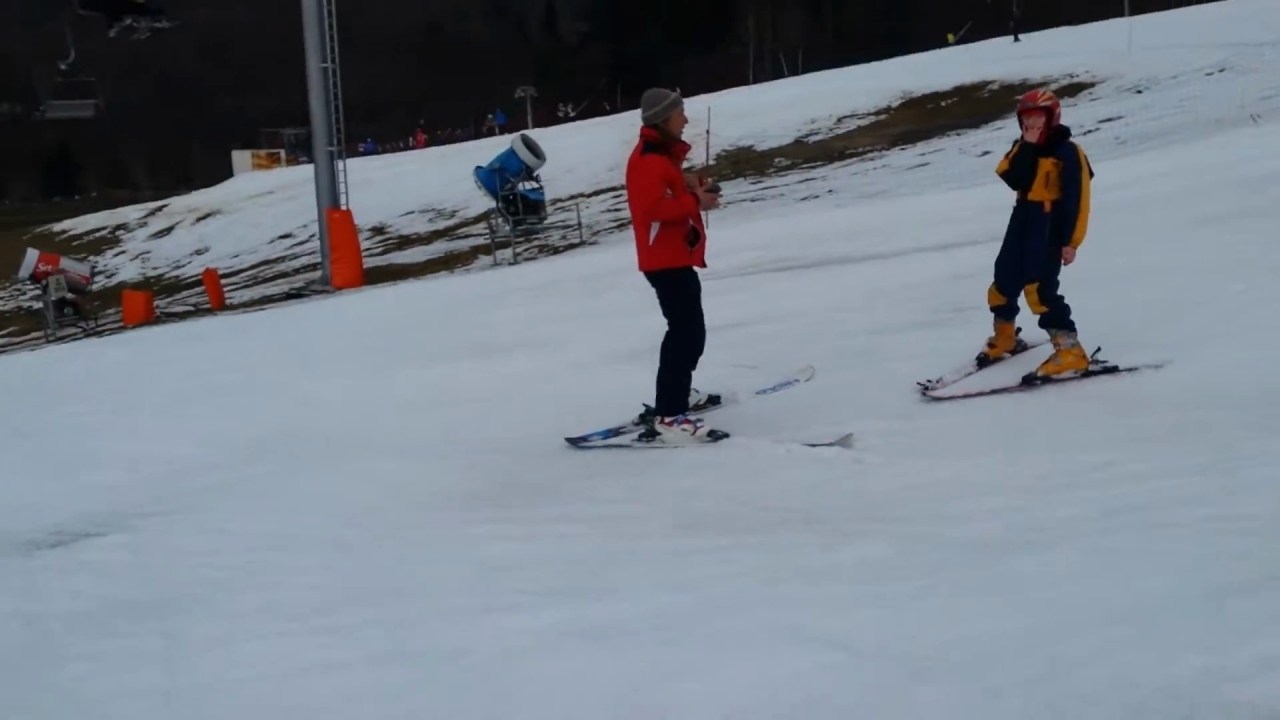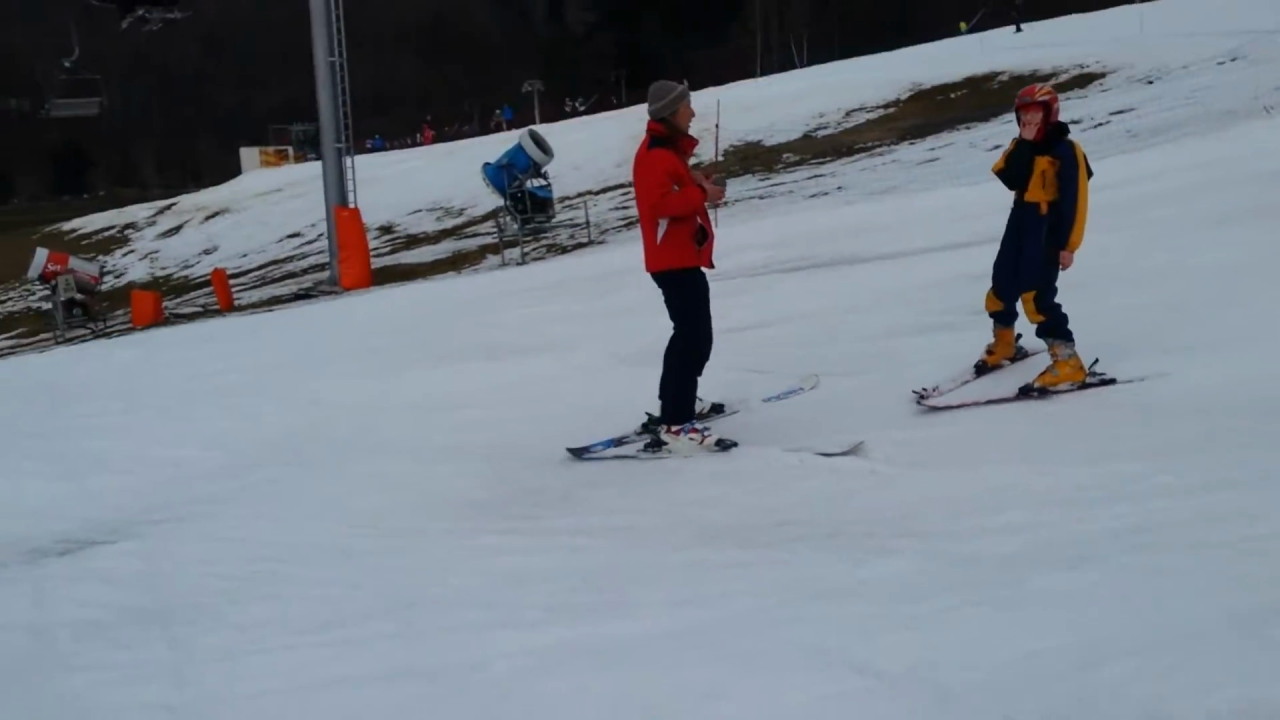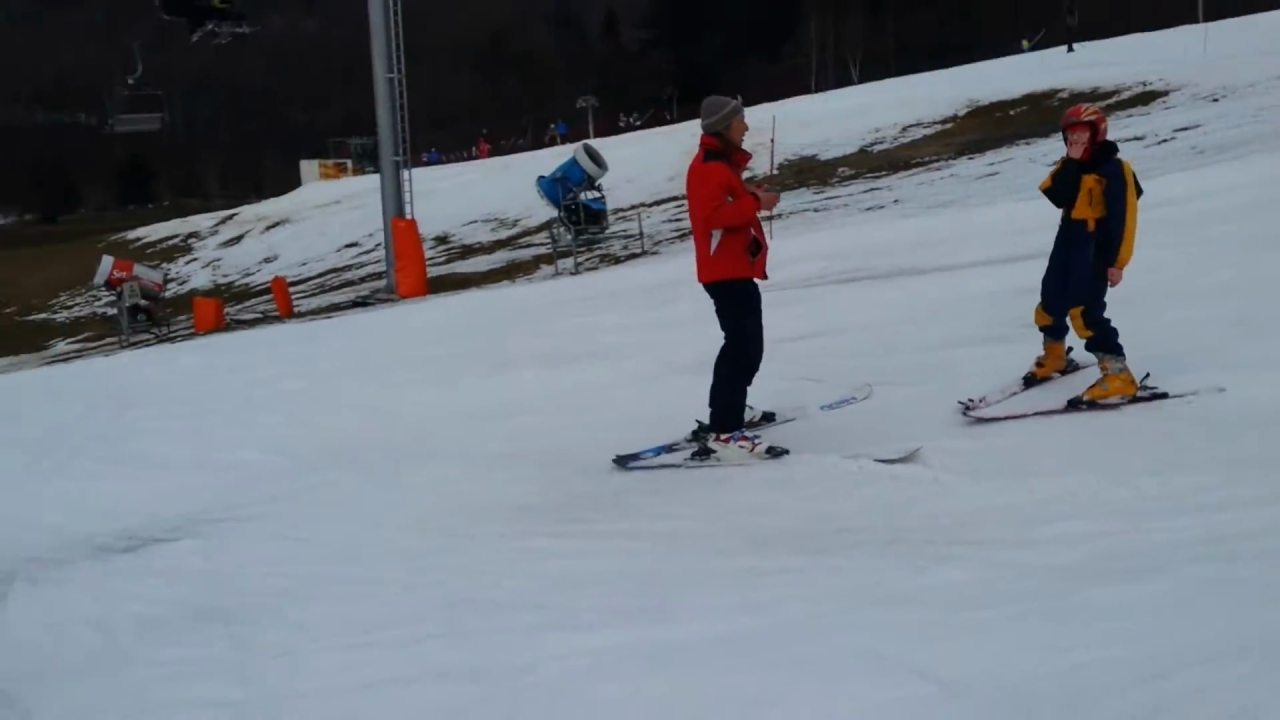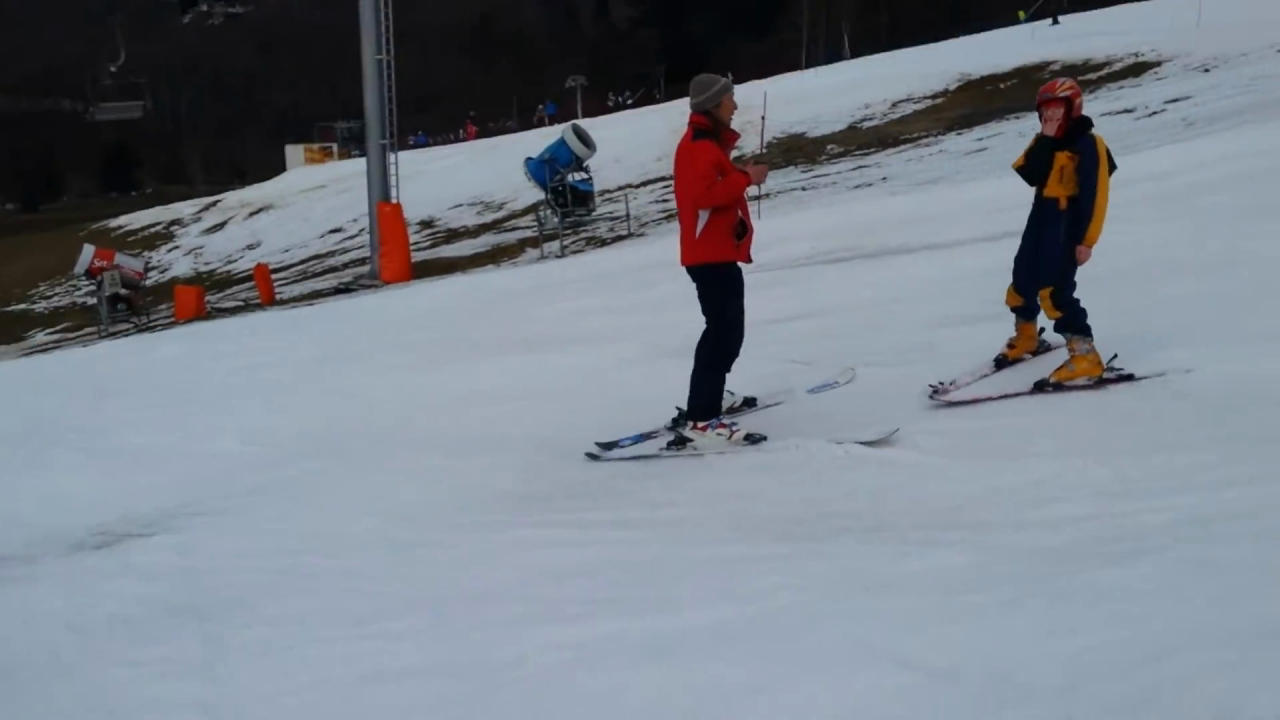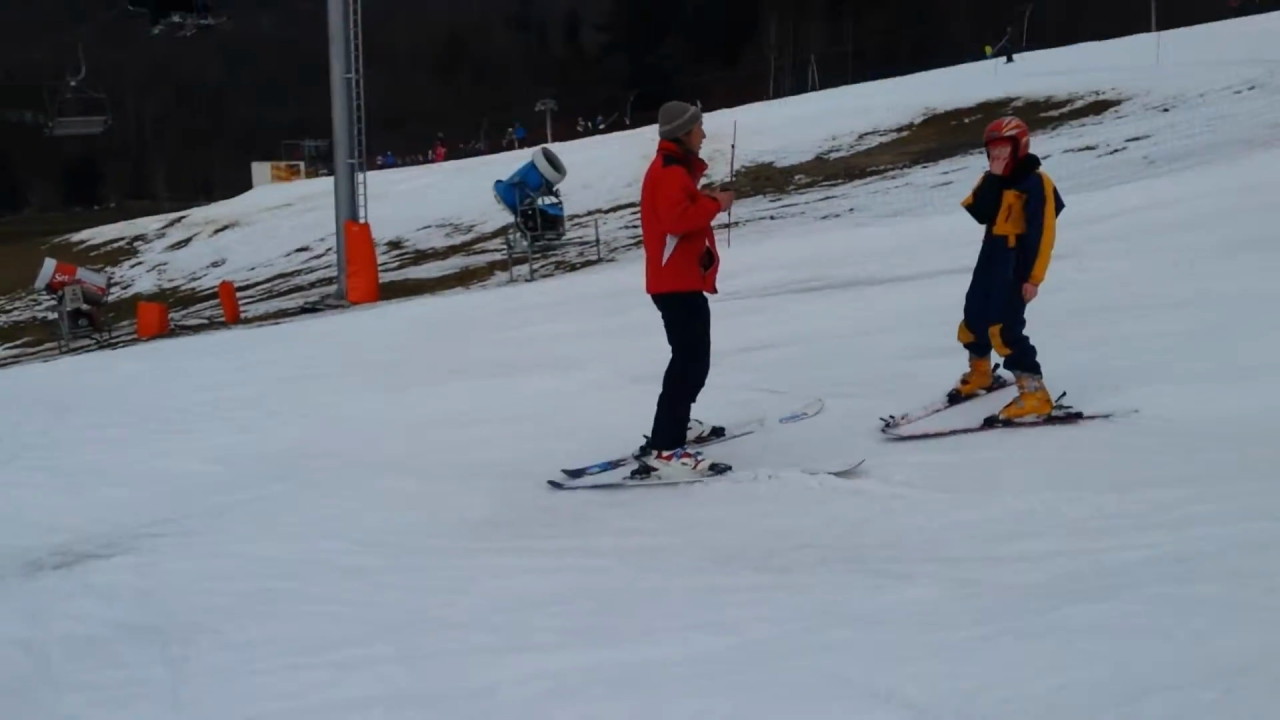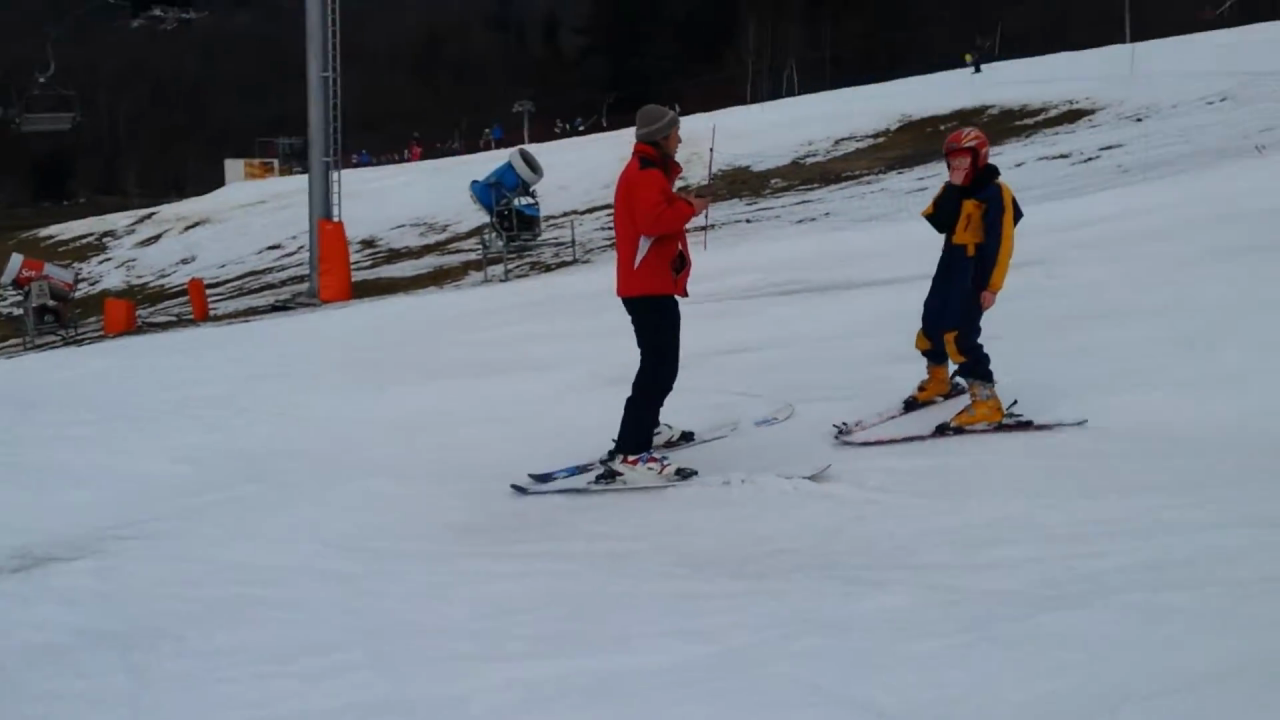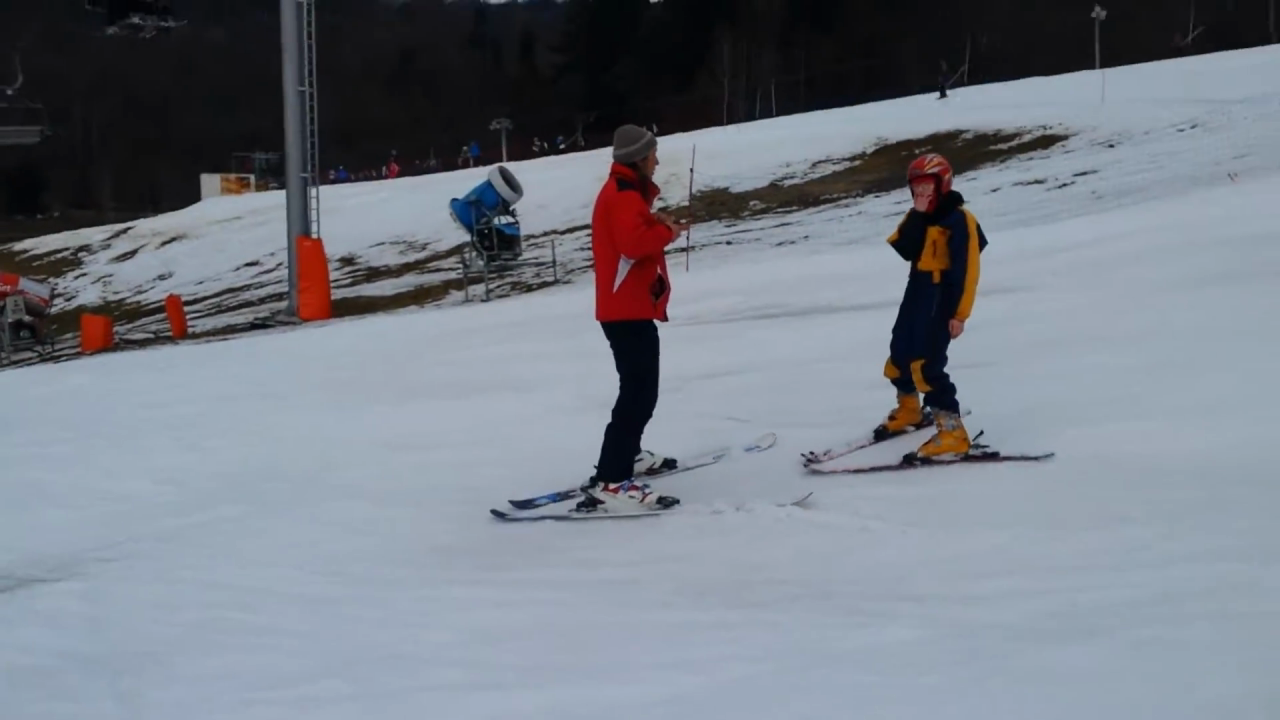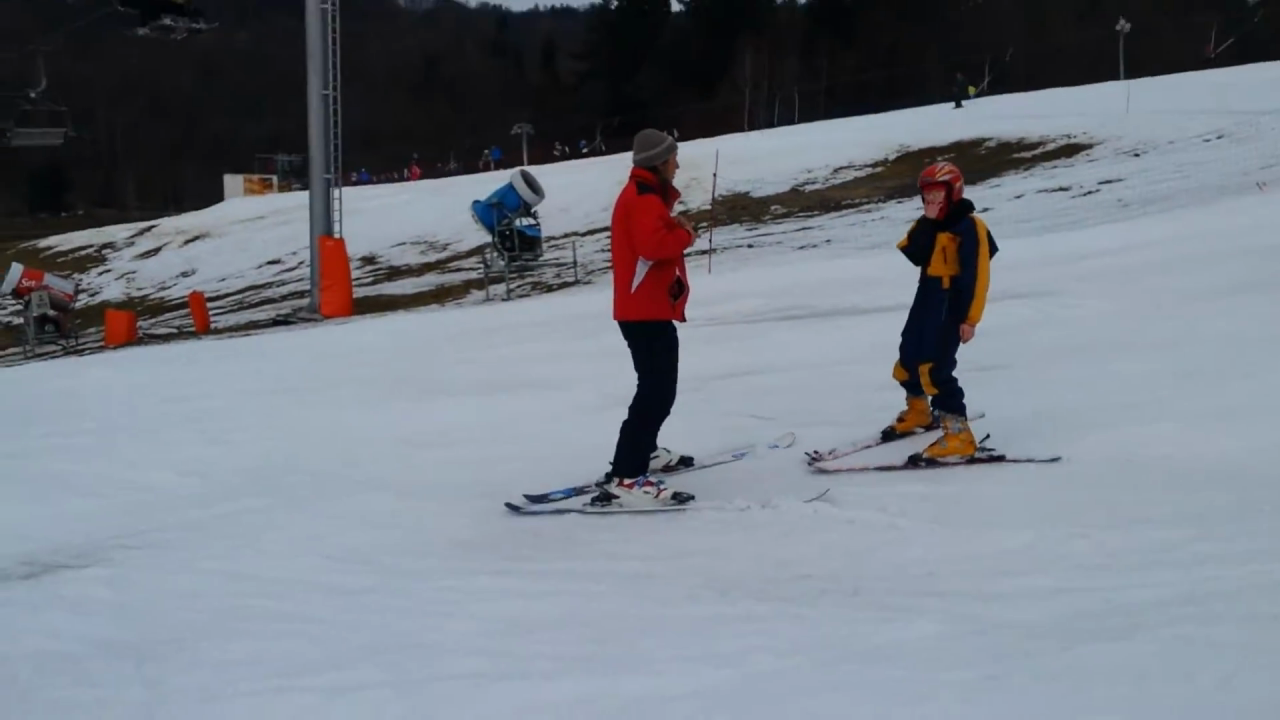
dt=0.1s
person 1, frame 1
left shoulder: (661, 154)
right shoulder: (649, 158)
right elbow: (652, 207)
left wrist: (691, 186)
right wrist: (696, 201)
left hip: (673, 256)
right hip: (667, 259)
left knee: (684, 331)
right knee: (689, 335)
left ankle: (675, 395)
right ankle: (668, 416)
person 1, frame 2
left shoulder: (668, 147)
right shoulder: (656, 151)
right elbow: (658, 203)
left wrist: (697, 184)
right wrist: (702, 194)
left hip: (679, 256)
right hip: (675, 259)
left knee: (689, 334)
right knee: (696, 339)
left ankle: (677, 402)
right ankle: (674, 424)
person 1, frame 3
left shoulder: (720, 161)
right shoulder: (710, 165)
right elbow: (712, 214)
left wrist: (751, 195)
right wrist: (755, 203)
left hip: (732, 267)
right hip: (727, 270)
left knee: (740, 344)
right knee: (746, 349)
left ankle: (726, 411)
right ankle: (723, 432)
person 1, frame 4
left shoulder: (706, 140)
right shoulder: (700, 143)
right elbow: (704, 194)
left wrist: (739, 175)
right wrist: (745, 178)
left hip: (713, 250)
right hip: (712, 253)
left knee: (721, 328)
right knee: (726, 333)
left ankle: (708, 396)
right ankle: (700, 419)
person 1, frame 5
left shoulder: (673, 168)
right shoulder: (669, 170)
right elbow: (676, 220)
left wrist: (707, 202)
right wrist: (714, 205)
left hip: (679, 279)
right hip: (678, 282)
left knee: (688, 358)
right knee: (692, 363)
left ankle: (676, 424)
right ankle: (665, 448)
person 1, frame 6
left shoulder: (645, 170)
right shoulder: (647, 173)
right elbow: (654, 221)
left wrist: (679, 203)
right wrist: (689, 207)
left hip: (649, 282)
right hip: (649, 285)
left knee: (658, 362)
right knee: (660, 367)
left ankle: (645, 428)
right ankle: (630, 452)
person 1, frame 7
left shoulder: (622, 191)
right shoulder: (624, 195)
right elbow: (634, 243)
left wrist: (658, 226)
right wrist: (667, 231)
left hip: (628, 306)
right hip: (629, 309)
left knee: (638, 388)
right knee: (639, 393)
left ankle: (627, 454)
person 1, frame 8
left shoulder: (642, 194)
right shoulder: (643, 198)
right elbow: (653, 245)
left wrist: (675, 228)
right wrist: (685, 235)
left hip: (646, 307)
right hip: (646, 310)
left knee: (657, 386)
right knee: (657, 391)
left ankle: (644, 451)
right ankle: (626, 476)
person 2, frame 1
left shoulder: (1068, 151)
right shoulder: (1023, 148)
left elbow: (1077, 199)
right elbow: (1013, 179)
left wrist: (1072, 240)
right wrist: (1026, 147)
left hip: (1050, 224)
right hip: (1022, 219)
left knee: (1038, 287)
right knee: (1004, 281)
left ankle: (1070, 350)
right ankle: (1005, 336)
person 2, frame 2
left shoulder: (1066, 149)
right shoulder: (1022, 146)
left elbow: (1076, 200)
right elbow: (1010, 180)
left wrist: (1069, 244)
right wrist: (1023, 145)
left hip: (1047, 227)
right hip: (1019, 221)
left knee: (1035, 294)
right knee: (1001, 286)
left ankle: (1067, 362)
right ankle: (1004, 344)
person 2, frame 3
left shoulder: (1114, 168)
right shoulder: (1070, 164)
left elbow: (1124, 217)
right elbow: (1058, 197)
left wrist: (1118, 261)
right wrist: (1070, 164)
left hip: (1095, 244)
right hip: (1068, 238)
left knee: (1084, 310)
right knee: (1050, 301)
left ankle: (1118, 375)
right ankle: (1054, 356)
person 2, frame 4
left shoulder: (1088, 144)
right shoulder: (1046, 141)
left elbow: (1096, 194)
right elbow: (1032, 176)
left wrist: (1088, 239)
right wrist: (1044, 141)
left hip: (1068, 222)
right hip: (1041, 216)
left knee: (1053, 290)
right knee: (1022, 281)
left ankle: (1085, 356)
right ankle: (1027, 337)
person 2, frame 5
left shoulder: (1035, 182)
right shoulder: (995, 179)
left elbow: (1043, 232)
right elbow: (981, 214)
left wrist: (1034, 276)
right wrist: (992, 180)
left hip: (1016, 259)
right hip: (991, 254)
left knee: (1003, 328)
right knee: (973, 318)
left ankle: (1035, 393)
right ankle: (980, 373)
person 2, frame 6
left shoulder: (994, 192)
right shoulder: (955, 188)
left elbow: (1001, 242)
right elbow: (941, 224)
left wrist: (992, 285)
right wrist: (951, 190)
left hip: (975, 269)
right hip: (950, 263)
left knee: (958, 335)
right knee: (931, 326)
left ankle: (986, 402)
right ankle: (938, 381)
person 2, frame 7
left shoulder: (958, 219)
right shoulder: (919, 215)
left elbow: (966, 269)
right elbow: (906, 251)
left wrist: (960, 313)
right wrist: (916, 216)
left hip: (941, 296)
right hip: (917, 290)
left knee: (925, 364)
right knee: (899, 354)
left ankle: (953, 432)
right ankle: (909, 410)
person 2, frame 8
left shoulder: (969, 226)
right shoulder: (930, 222)
left elbow: (977, 274)
right elbow: (916, 256)
left wrist: (970, 318)
right wrist: (926, 223)
left hip: (951, 301)
right hip: (926, 296)
left knee: (933, 367)
right knee: (908, 358)
left ankle: (959, 435)
right ankle: (919, 411)
